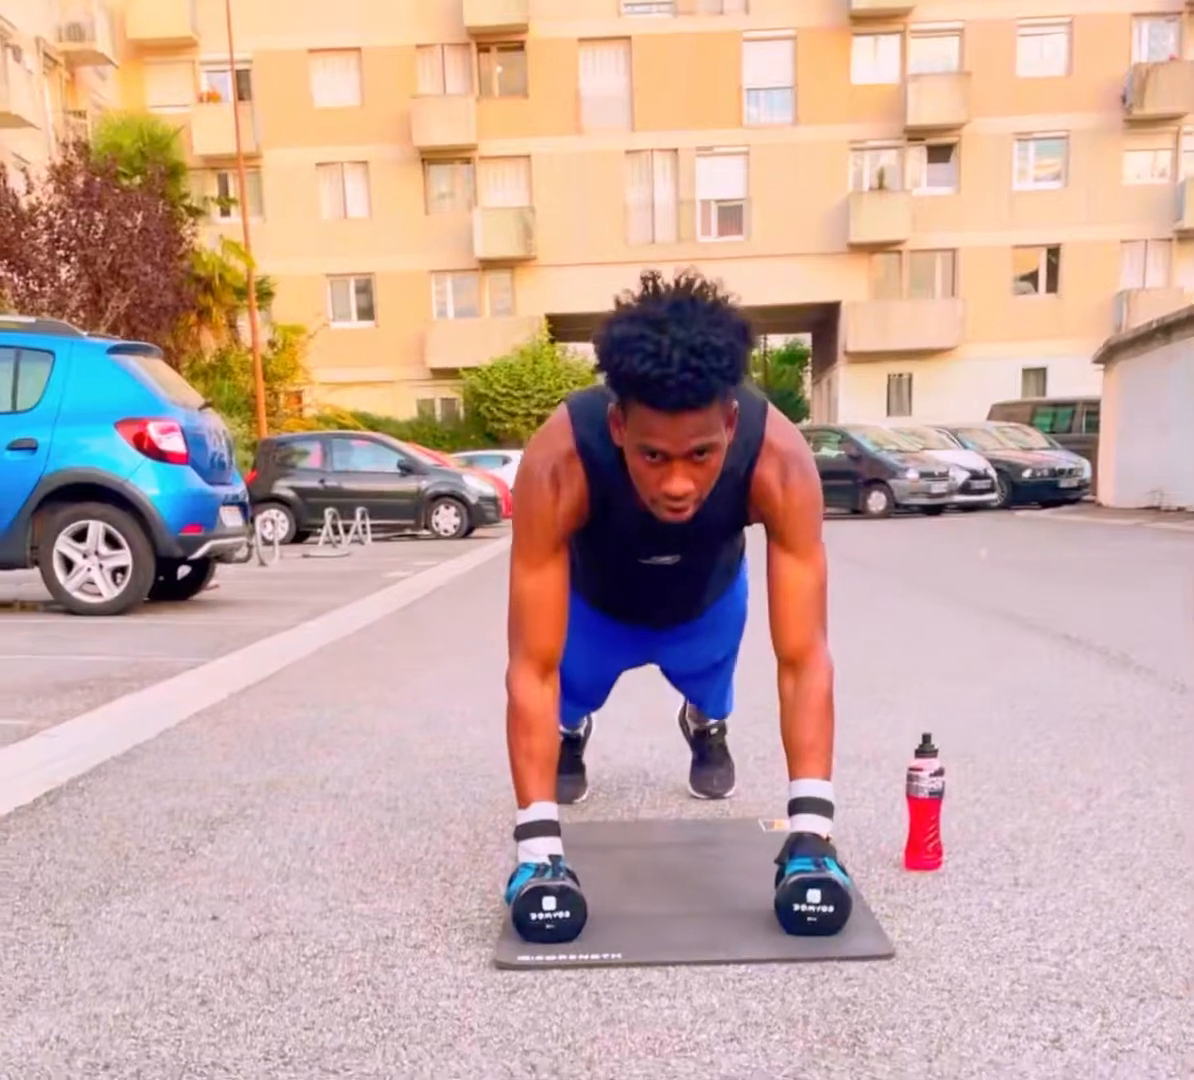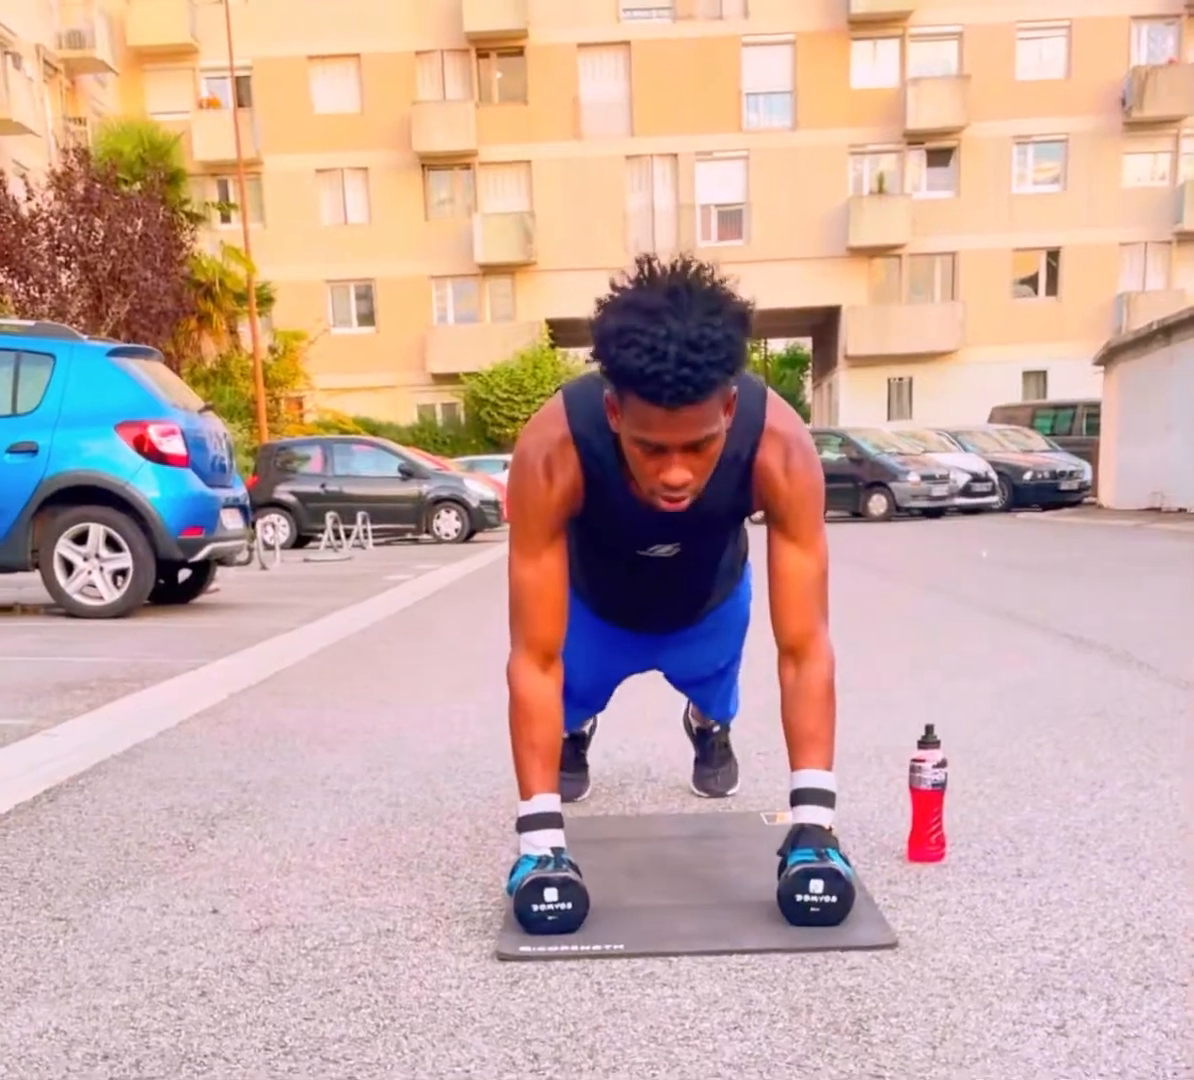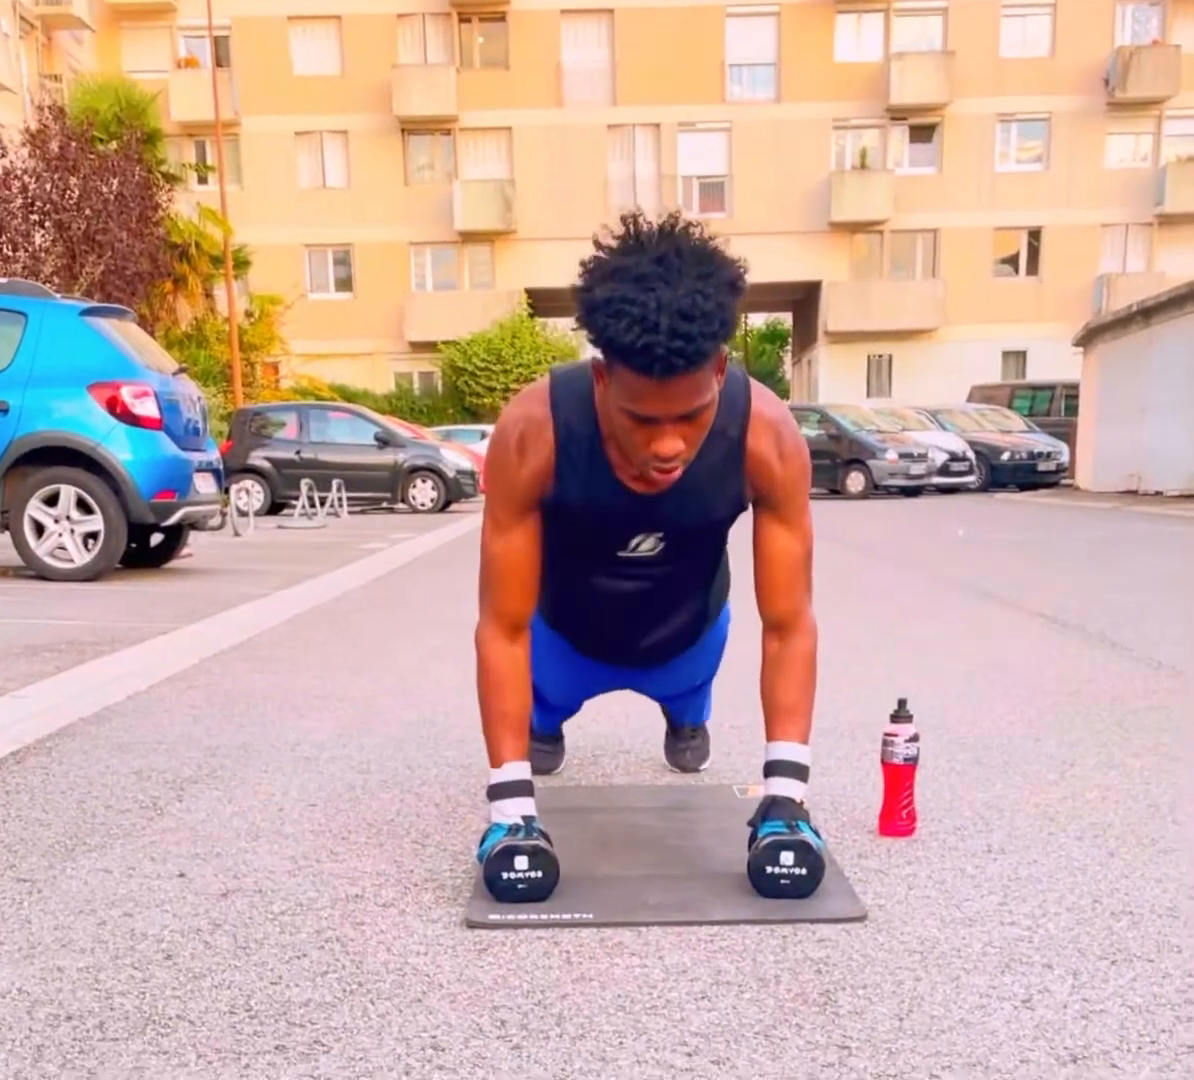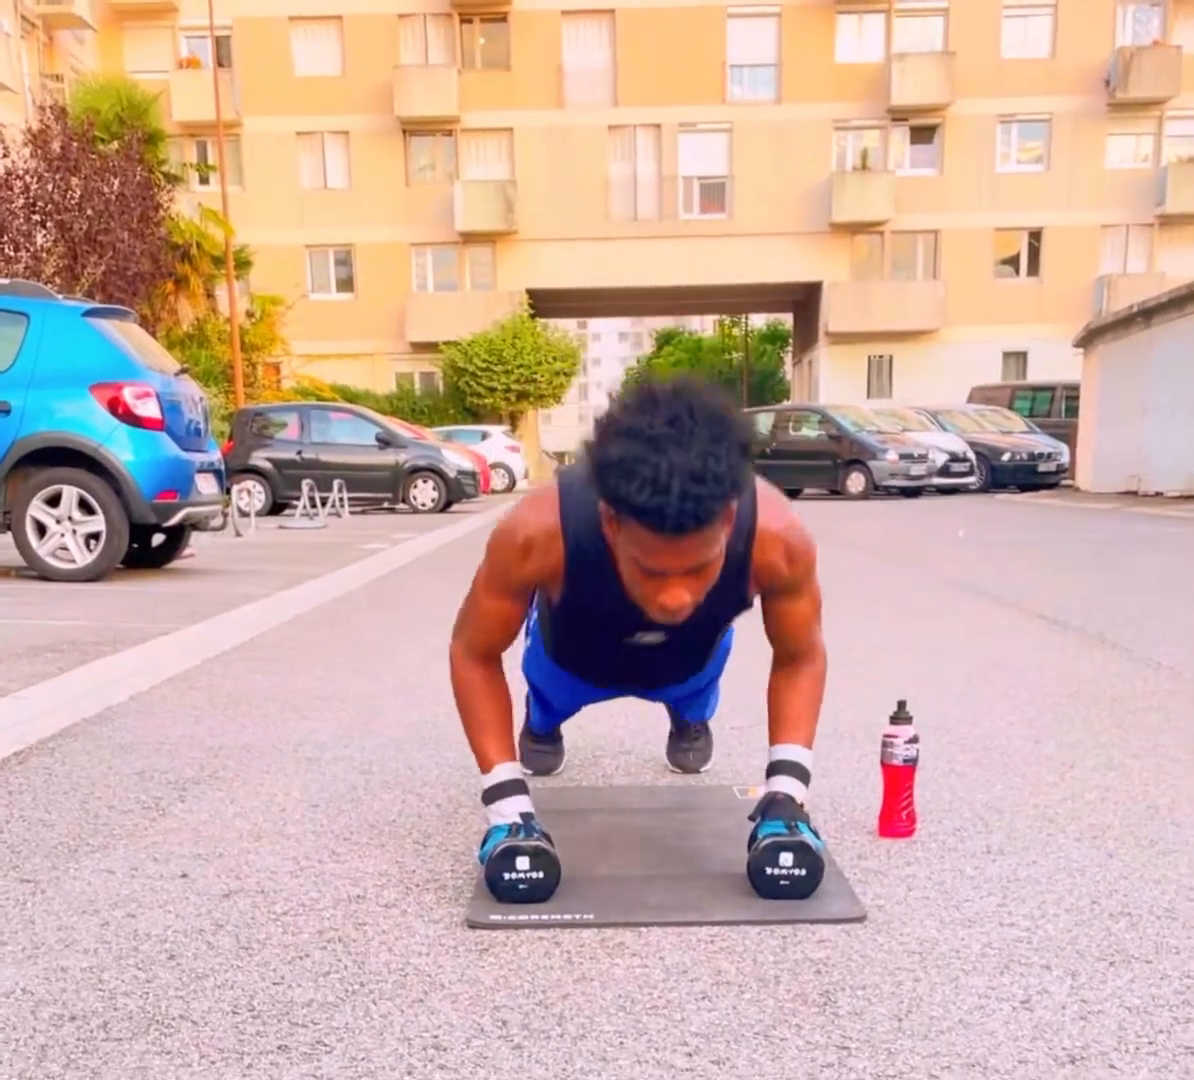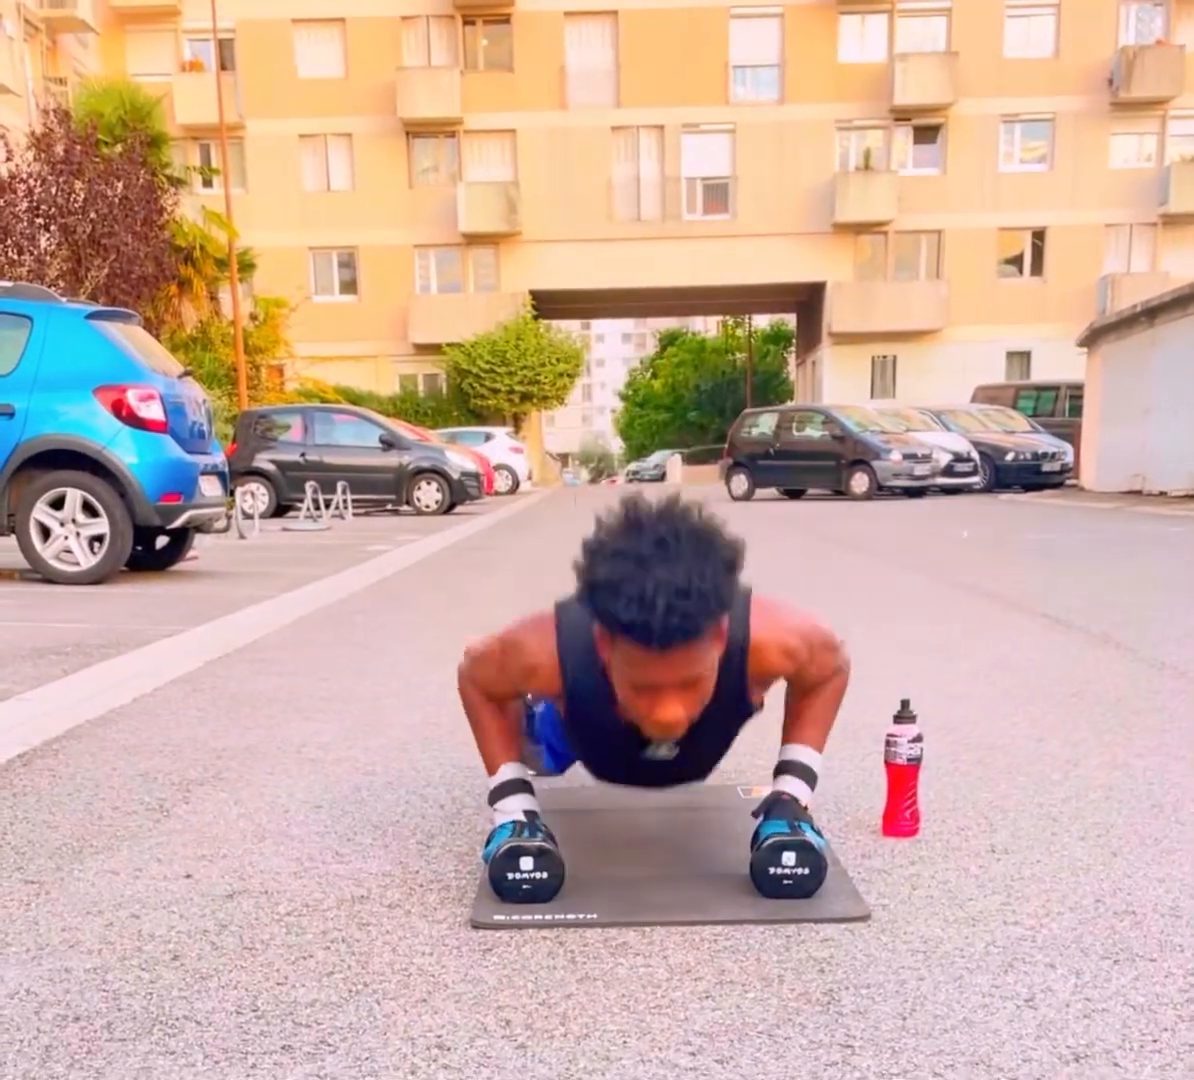
dt=0.7s
person 1, frame 1
left shoulder: (779, 460)
right shoulder: (558, 461)
left elbow: (804, 658)
right elbow: (533, 667)
left wrist: (811, 828)
right wrist: (537, 845)
left hip: (707, 595)
right hip: (596, 600)
left ankle: (705, 727)
right ankle: (570, 735)
person 1, frame 2
left shoulder: (780, 446)
right shoulder: (551, 450)
left elbow: (804, 647)
right elbow: (535, 657)
left wrist: (813, 820)
right wrist: (540, 837)
left hip: (710, 597)
right hip: (595, 602)
left knee: (714, 695)
left ankle: (709, 726)
right ankle: (574, 733)
person 1, frame 3
left shoulder: (768, 435)
right shoulder: (532, 431)
left elbow: (788, 625)
right elbow: (504, 628)
left wrist: (785, 790)
right wrist: (511, 803)
left hip: (688, 629)
right hip: (567, 631)
left knee: (686, 704)
right knee: (543, 715)
left ankle: (684, 717)
right ankle: (543, 725)
person 1, frame 4
left shoulder: (775, 536)
right shoulder: (539, 533)
left elbow: (800, 654)
right elbow: (473, 652)
left wrist: (785, 793)
right wrist: (507, 801)
left hip: (691, 660)
right hip: (572, 661)
left knee: (693, 702)
right knee: (547, 704)
left ankle: (689, 719)
right ankle: (540, 727)
person 1, frame 5
left shoulder: (771, 638)
right shoulder: (547, 649)
left elbow: (832, 668)
right elbow: (476, 678)
left wrist: (791, 793)
right wrist: (513, 802)
